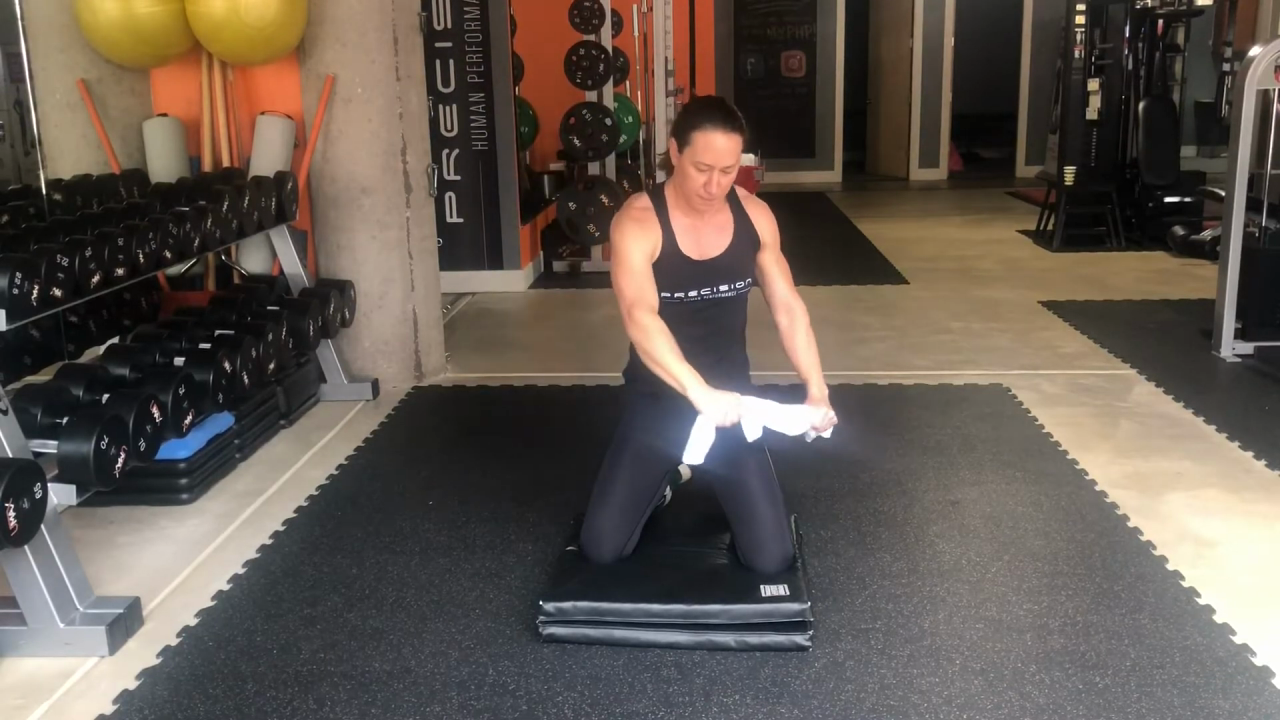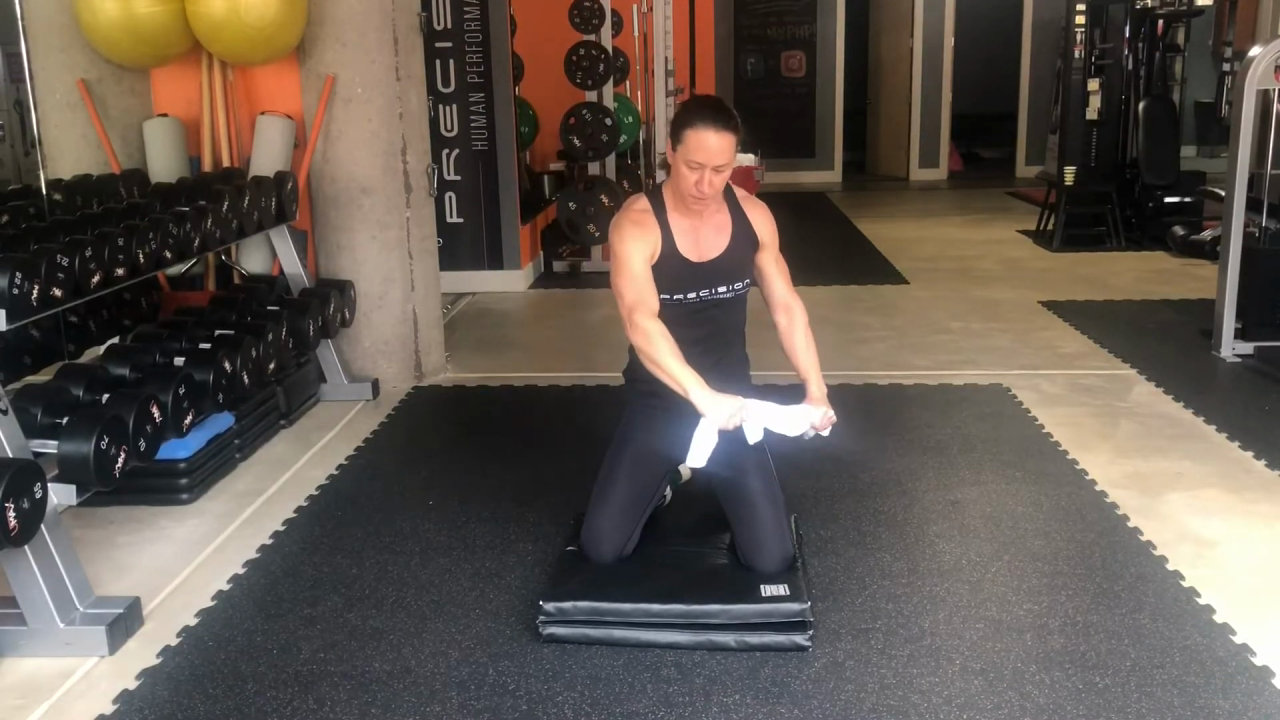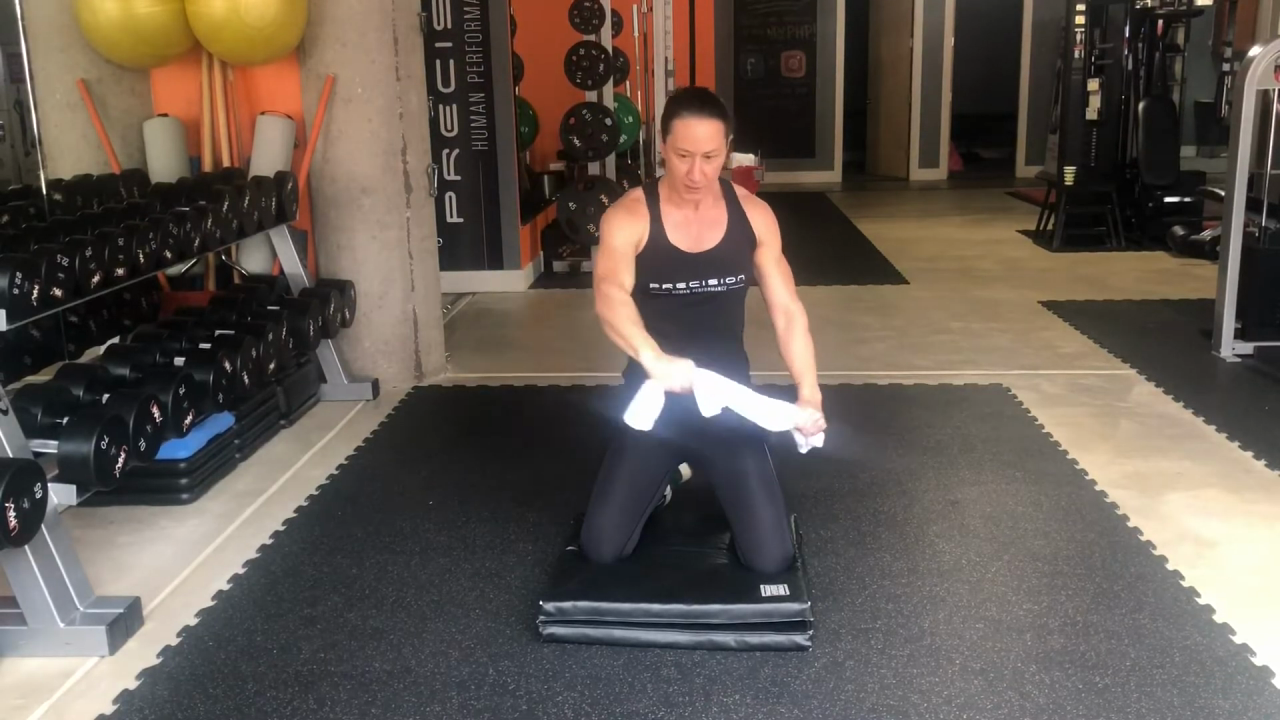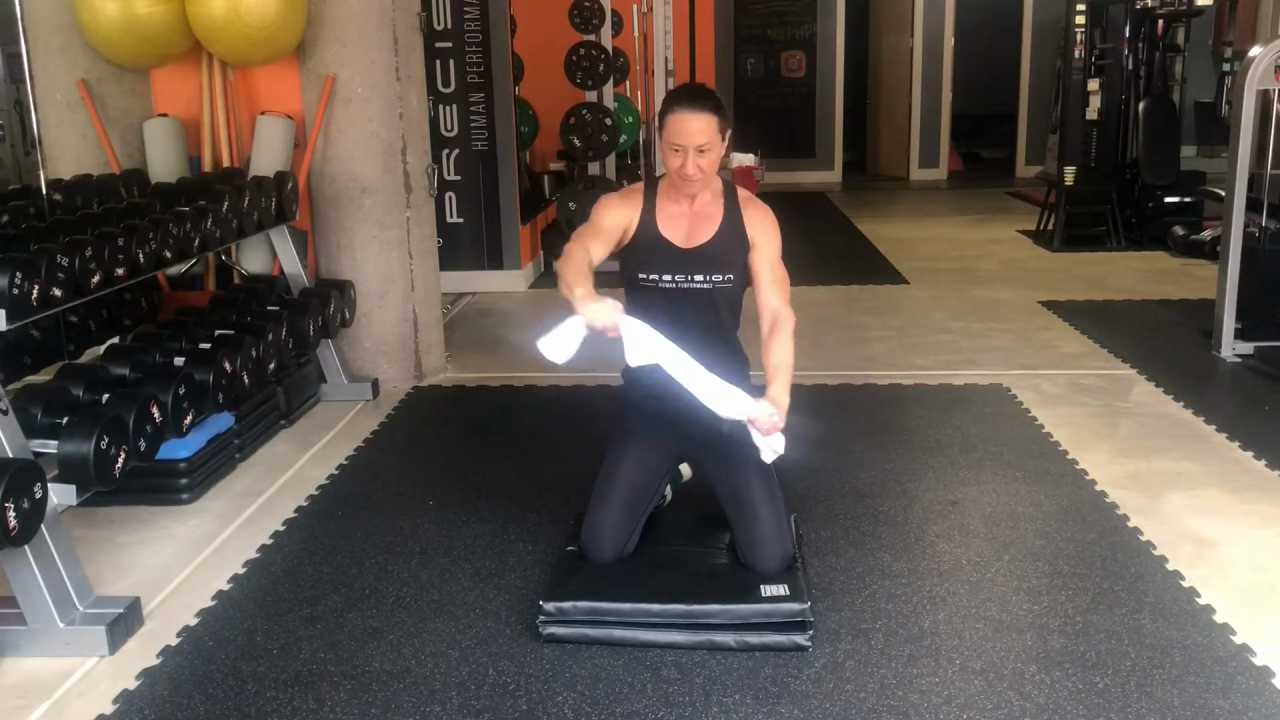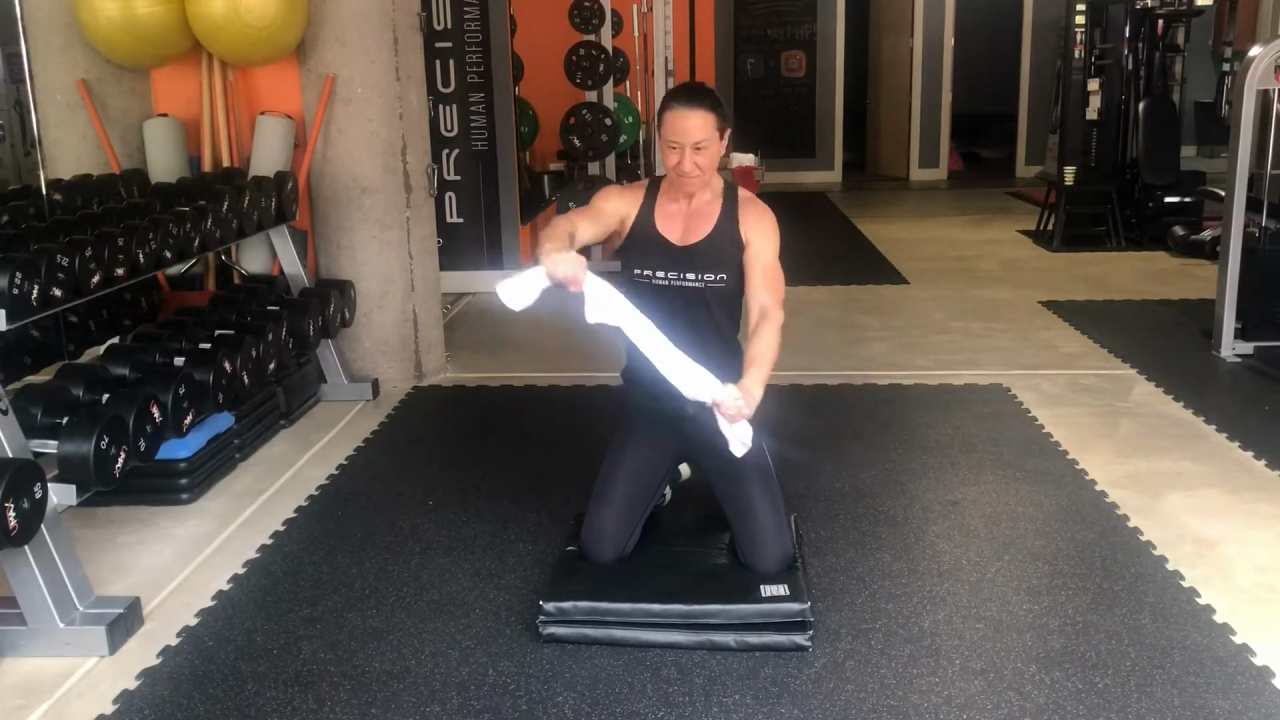
dt=0.3s
person 1, frame 1
left shoulder: (755, 215)
right shoulder: (637, 223)
left elbow: (788, 308)
right elbow: (639, 318)
left wrist: (817, 389)
right wrist: (699, 393)
left hip: (732, 401)
right hip: (655, 403)
left knee: (771, 559)
right knee: (601, 548)
left ankle: (714, 484)
right ankle: (660, 484)
person 1, frame 2
left shoulder: (752, 215)
right shoulder: (635, 224)
left elbow: (786, 306)
right elbow: (639, 322)
left wrist: (815, 387)
right wrist: (699, 395)
left hip: (731, 400)
right hip: (656, 403)
left knee: (772, 558)
right knee: (601, 548)
left ankle: (705, 481)
right ankle: (662, 483)
person 1, frame 3
left shoulder: (753, 214)
right shoulder: (629, 215)
left elbow: (787, 310)
right elbow: (610, 295)
left wrist: (809, 392)
right wrist: (654, 359)
left hip: (729, 402)
left knee: (772, 558)
right knee: (601, 548)
left ankle: (709, 479)
right ankle: (663, 481)
person 1, frame 4
left shoulder: (753, 216)
right shoulder: (625, 207)
left elbow: (777, 316)
right elbow: (574, 259)
left wrist: (777, 395)
right wrist: (585, 299)
right hip: (649, 403)
left knee: (771, 558)
right knee: (600, 548)
left ankle: (703, 475)
right ankle: (661, 483)
person 1, frame 5
left shoulder: (752, 217)
right shoulder: (625, 202)
left elbow: (767, 314)
right elbow: (568, 227)
left wrist: (750, 388)
right wrist: (555, 252)
left hip: (718, 402)
right hip: (648, 403)
left knee: (771, 558)
right knee: (601, 548)
left ankle: (710, 479)
right ankle: (663, 481)
